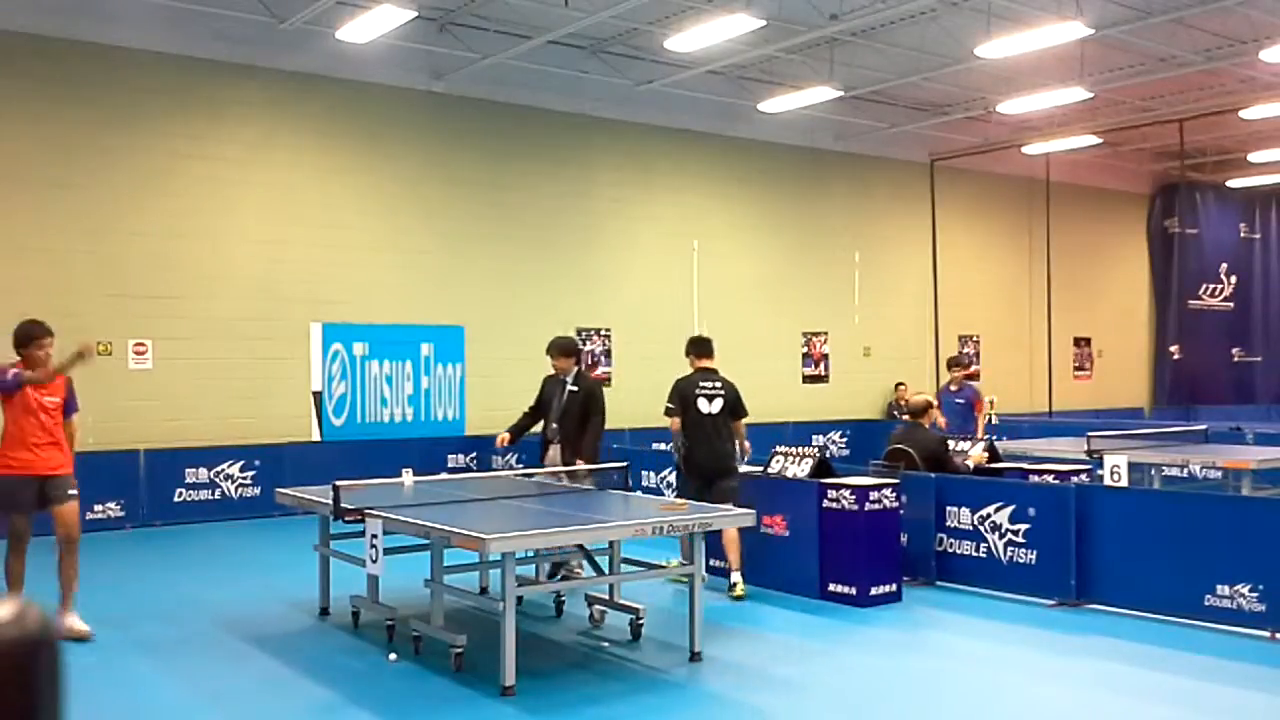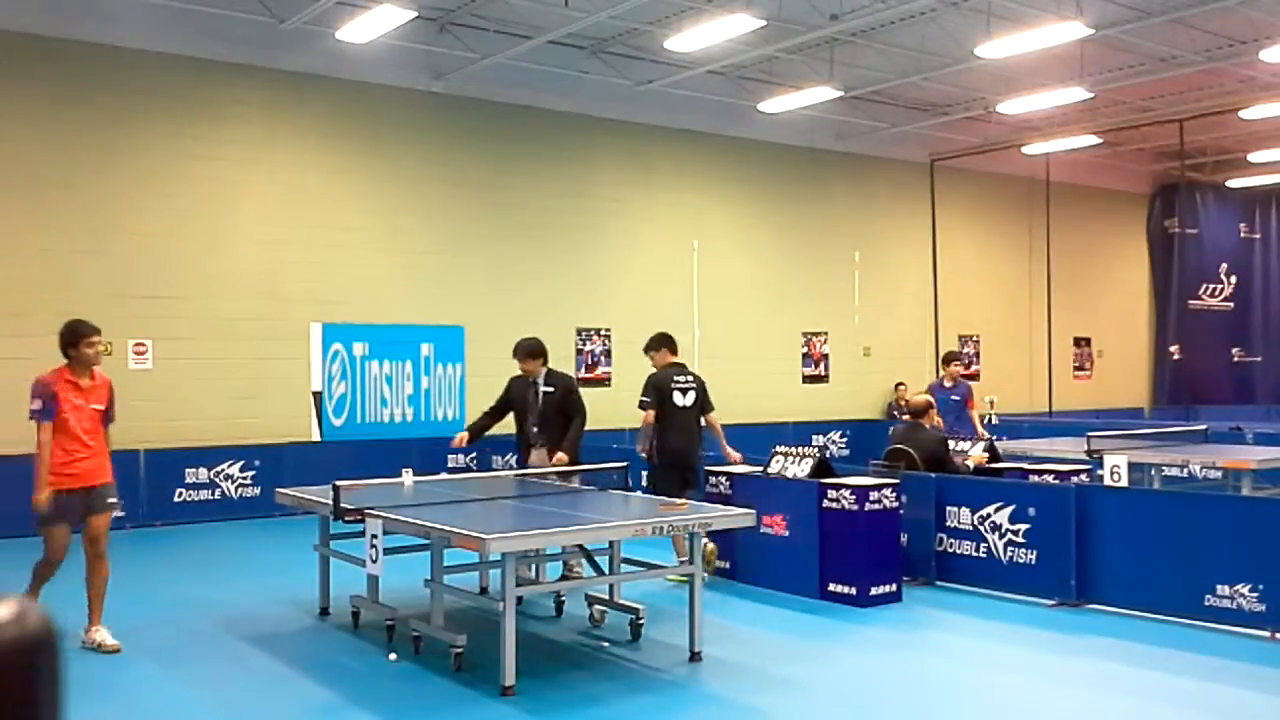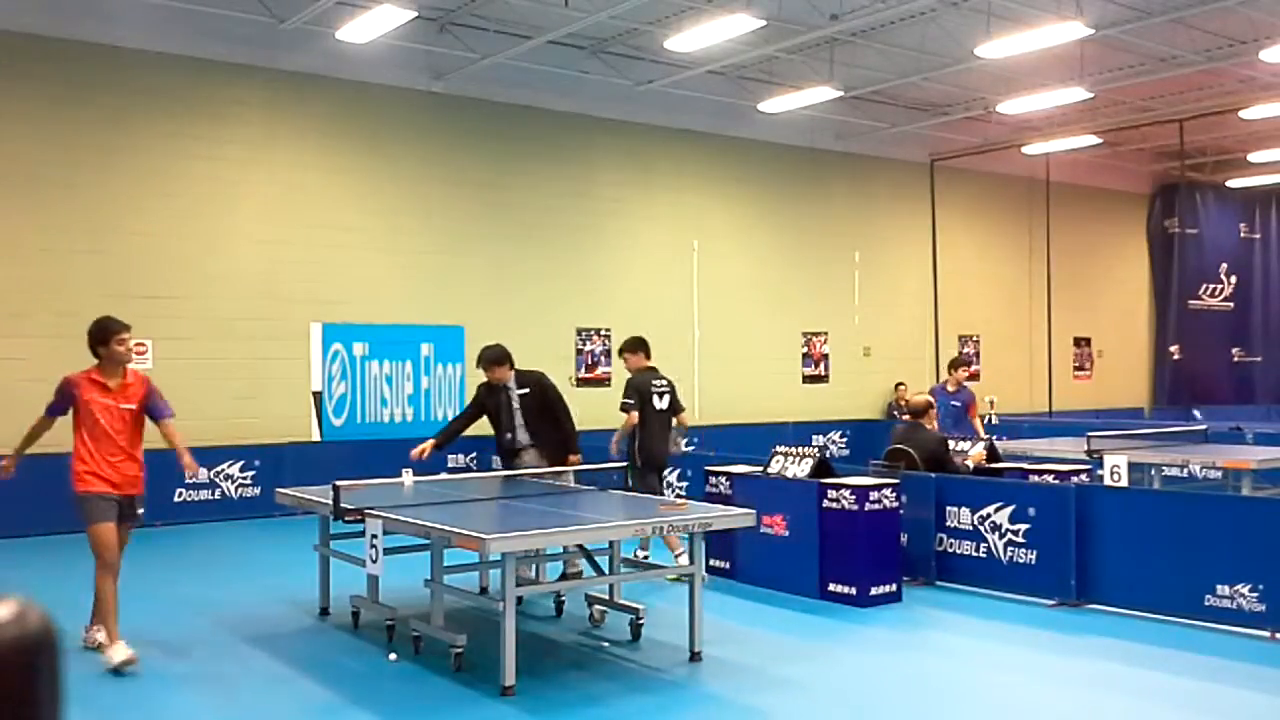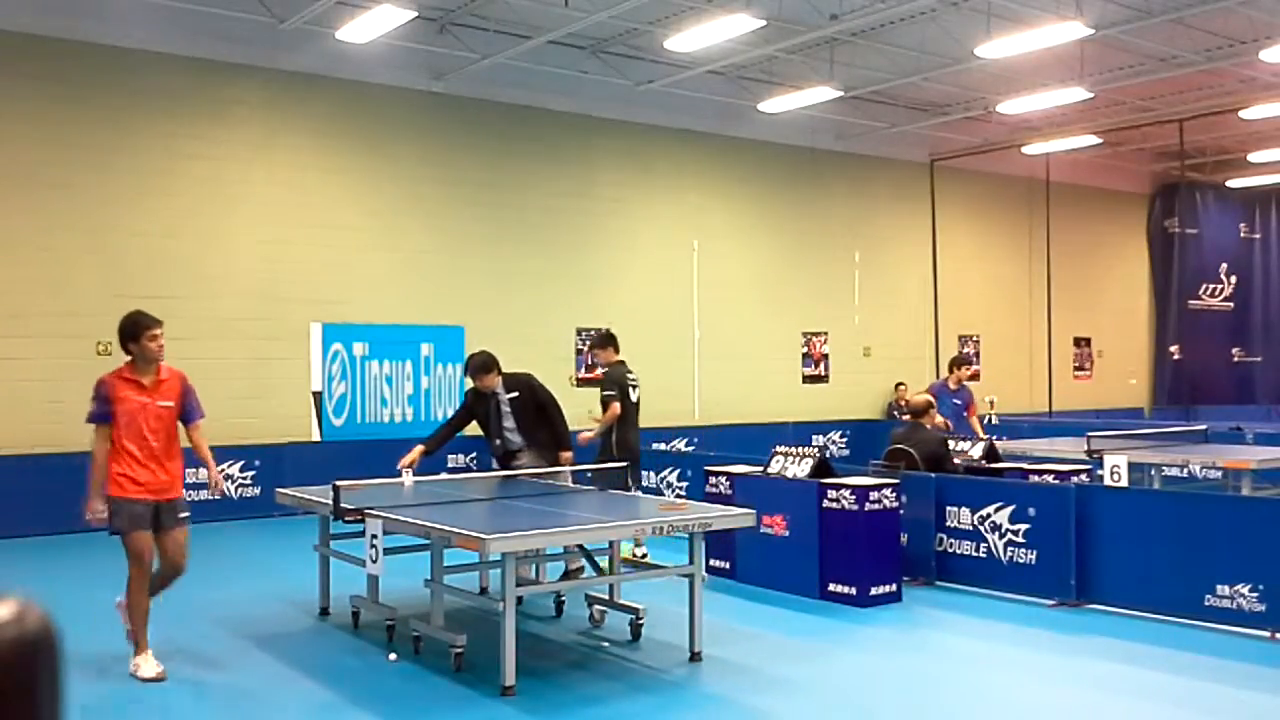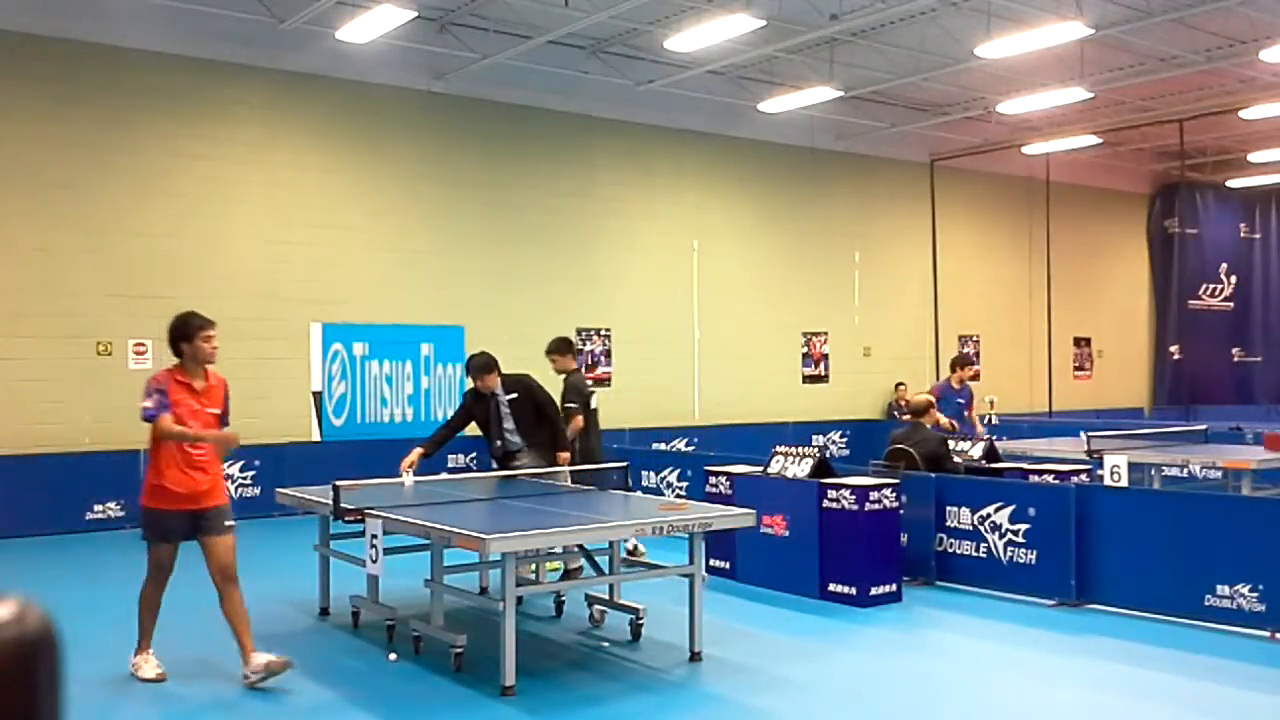
dt=0.3s
person 1, frame 1
left shoulder: (64, 381)
right elbow: (39, 376)
left wrist: (71, 460)
right wrist: (73, 360)
left hip: (58, 469)
left knee: (71, 537)
left ankle: (67, 613)
person 1, frame 2
left shoulder: (105, 385)
right shoulder: (48, 385)
right elbow: (43, 436)
left wrist: (113, 479)
right wrist: (42, 485)
left hip: (98, 480)
right hip: (60, 484)
left knee: (98, 552)
right knee: (55, 555)
left ankle: (94, 628)
right ankle: (30, 599)
person 1, frame 3
left shoulder: (142, 384)
right shoulder: (74, 385)
left elbow: (165, 424)
right elbow: (46, 422)
left wrist: (184, 455)
left hip: (131, 484)
right hip: (93, 484)
left knee: (112, 561)
right knee: (108, 560)
left ankle: (95, 628)
right ankle: (113, 642)
person 1, frame 4
left shoulder: (178, 381)
right shoulder: (109, 385)
left elbow: (194, 430)
right elbow: (100, 443)
left wrist: (210, 467)
right wrist: (94, 497)
left hip: (170, 488)
right hip: (128, 491)
left knee: (176, 566)
right knee: (142, 566)
left ankle: (130, 604)
right ankle: (141, 652)
person 1, frame 5
left shoulder: (219, 385)
right shoulder: (160, 384)
right elbow: (163, 429)
right wrist: (208, 438)
left hip: (211, 497)
right hip: (165, 498)
left knee: (227, 576)
right knee: (158, 576)
left ankle: (251, 662)
right ankle: (143, 652)
person 2, frame 1
left shoulder: (683, 385)
right shoulder: (728, 386)
left elbow: (675, 426)
right elbow: (739, 427)
left wrist: (678, 447)
right wrist: (742, 444)
left hip: (693, 462)
right hip: (723, 462)
left ankle: (688, 567)
right ankle: (736, 578)
person 2, frame 2
left shoulder: (656, 380)
right shoulder: (696, 380)
left elbow: (649, 418)
right elbow: (711, 418)
left wrist: (642, 442)
right wrist: (725, 447)
left hip: (665, 453)
right hip: (691, 453)
right knee: (687, 504)
left ankle: (685, 564)
right ankle: (704, 543)
person 2, frame 3
left shoulder: (635, 383)
right shoulder: (667, 383)
left elbow: (633, 419)
right elbow: (682, 420)
left wrist: (616, 439)
right wrist: (675, 439)
left hip: (642, 454)
right hip: (661, 454)
left ankle: (681, 555)
right ankle: (642, 552)
person 2, frame 4
left shoulder: (611, 375)
right shoulder: (631, 375)
left elbow: (615, 410)
left wrist: (594, 433)
right wrist: (602, 421)
left hip: (616, 447)
right hip: (632, 445)
right ankle: (639, 549)
person 2, frame 5
left shoulder: (571, 384)
right shoulder: (582, 381)
left elbow: (577, 422)
left hip: (579, 453)
right hip: (592, 450)
right ankle: (630, 543)
person 3, frame 1
left shoulder: (589, 385)
right shoulder: (549, 382)
left elbow: (596, 423)
right elbow: (534, 413)
left wrist: (585, 457)
right wrist: (511, 432)
left hip: (573, 457)
right hip: (549, 453)
left ankle: (572, 568)
right ankle: (558, 557)
person 3, frame 2
left shoulder: (563, 383)
right shoulder: (516, 384)
left elbow: (578, 419)
right elbow: (495, 412)
left wrist: (566, 450)
right wrist: (470, 432)
left hip: (558, 457)
right hip: (529, 458)
left ankle: (573, 570)
right ankle: (523, 573)
person 3, frame 3
left shoulder: (536, 381)
right shoulder: (486, 392)
left elbow: (562, 414)
right elbow: (464, 419)
left wrist: (572, 449)
right wrist: (435, 441)
left hip: (548, 455)
right hip: (516, 460)
left ankle: (572, 568)
right ankle: (523, 573)
person 3, frame 4
left shoulder: (524, 383)
right shoulder: (474, 398)
left elbow: (553, 410)
right elbow: (452, 425)
left wrist: (565, 446)
right wrist: (421, 448)
left hip: (546, 454)
right hip: (513, 462)
left ankle: (574, 565)
right ankle: (522, 572)
person 3, frame 5
left shoulder: (523, 384)
right shoulder: (473, 399)
left elbow: (551, 411)
right elbow: (450, 427)
left wrist: (562, 447)
right wrist: (421, 450)
left hip: (544, 454)
right hip: (512, 462)
left ankle: (573, 564)
